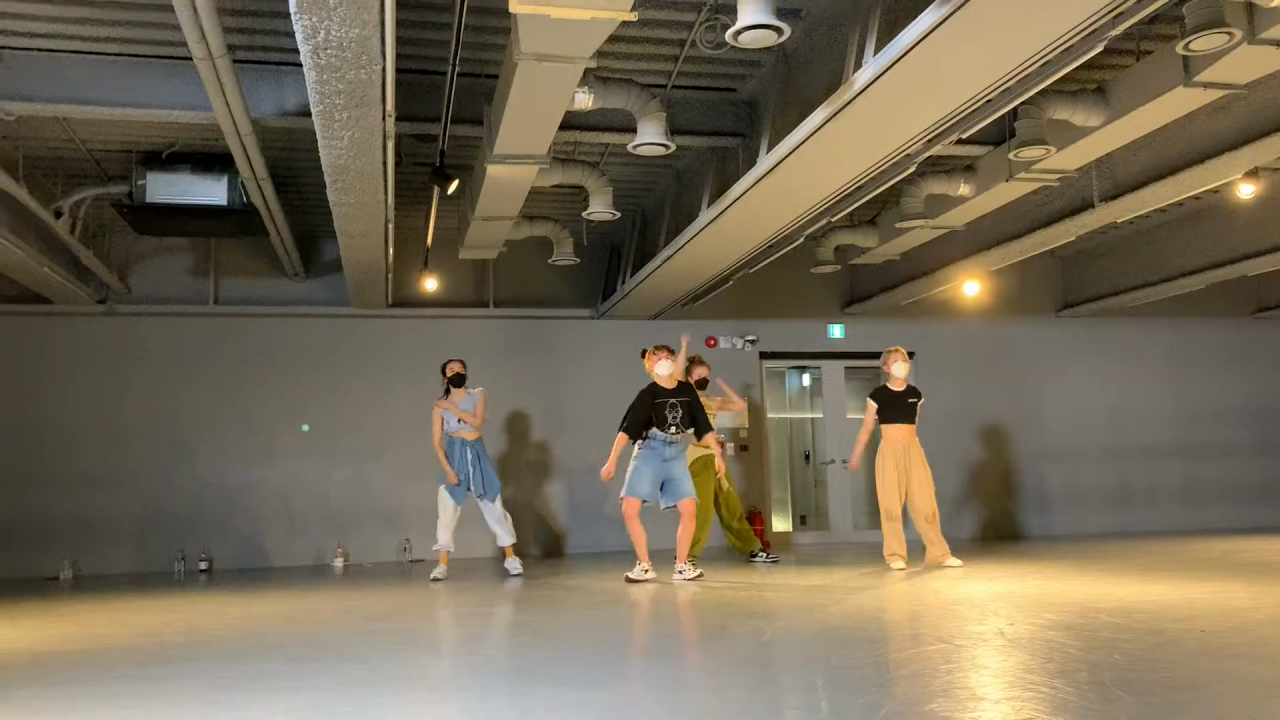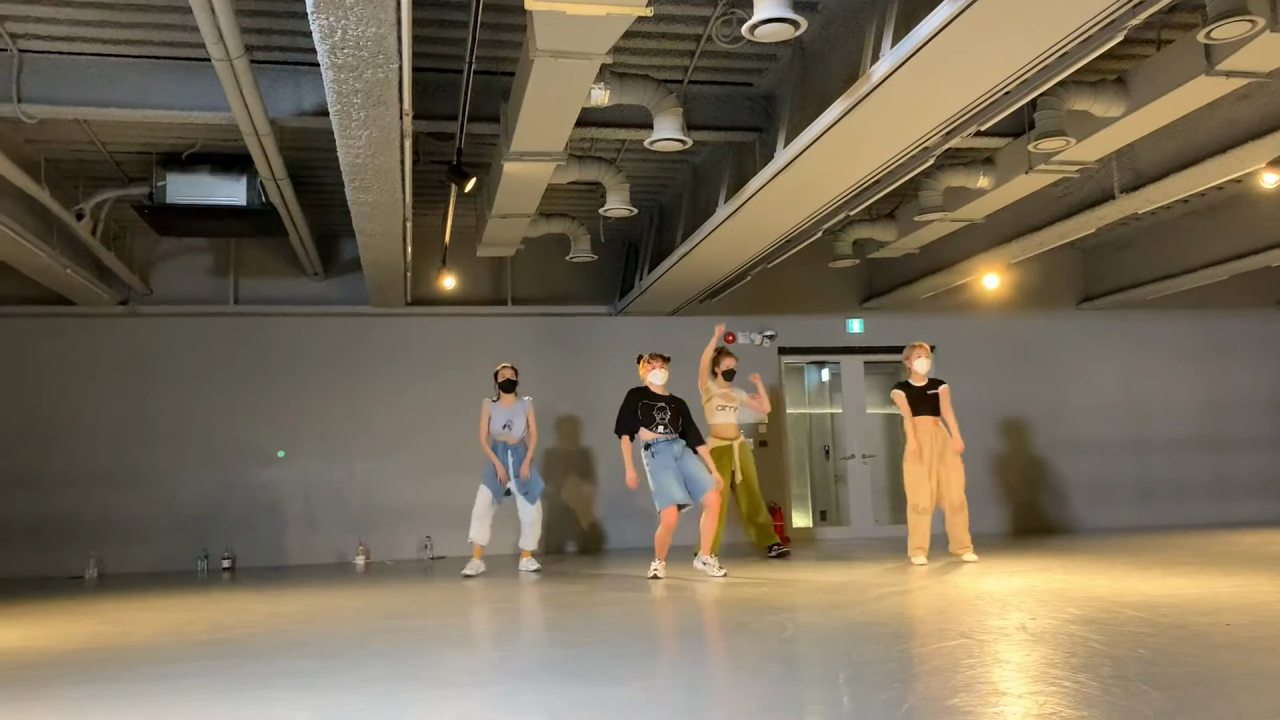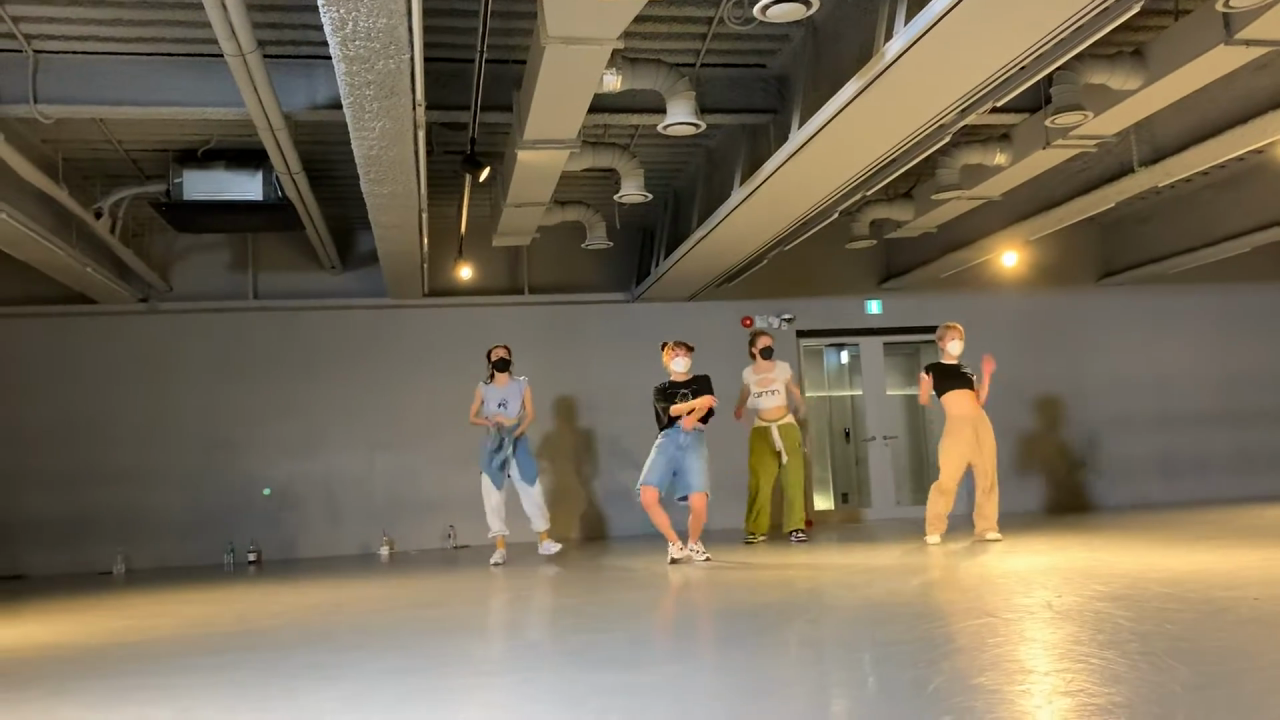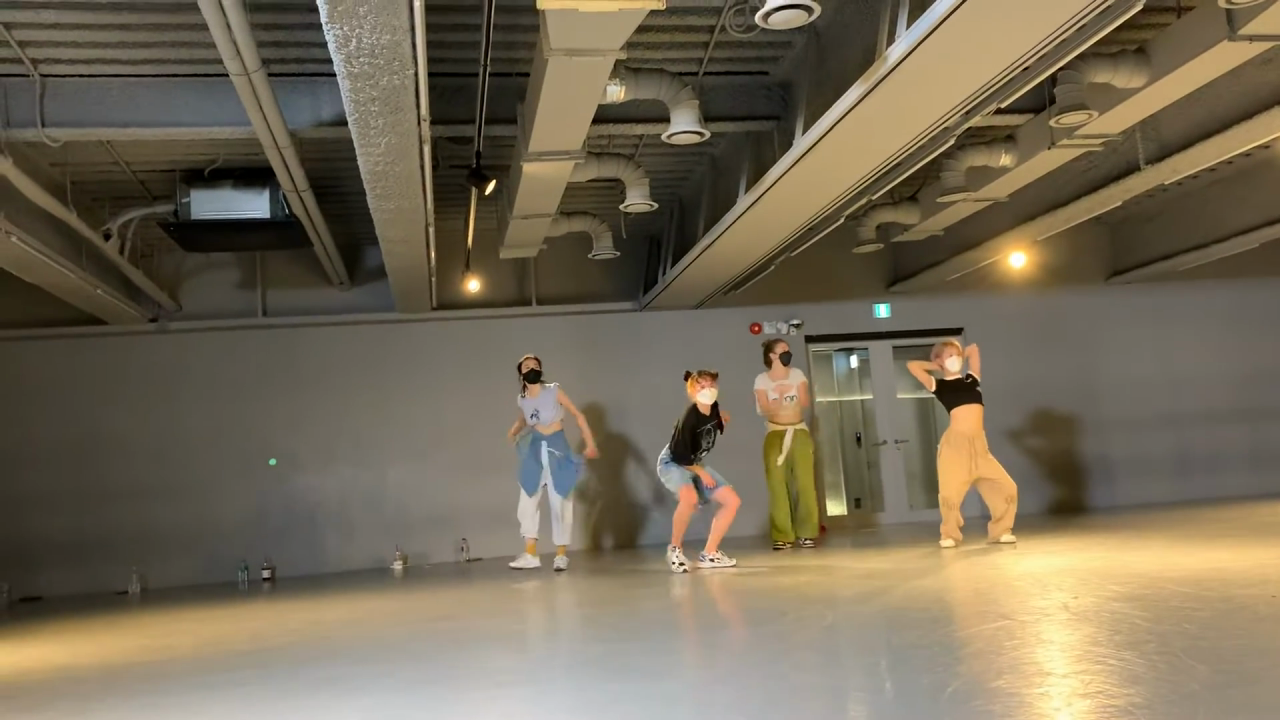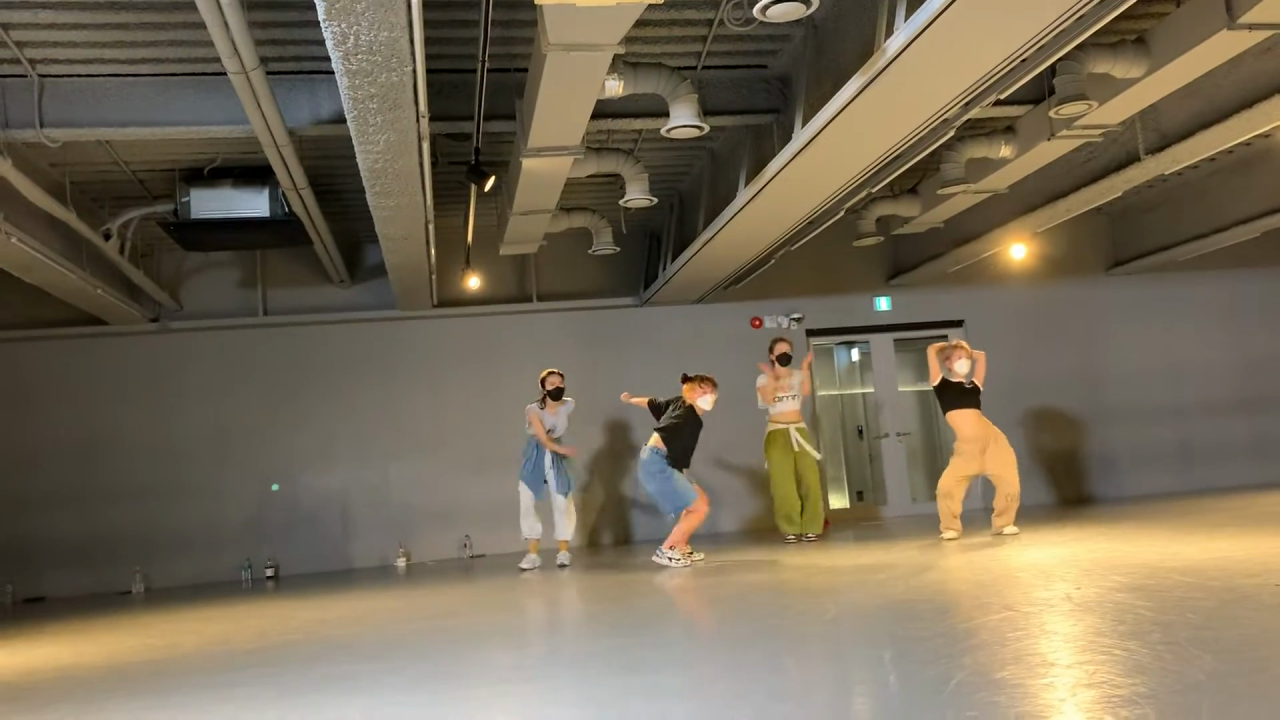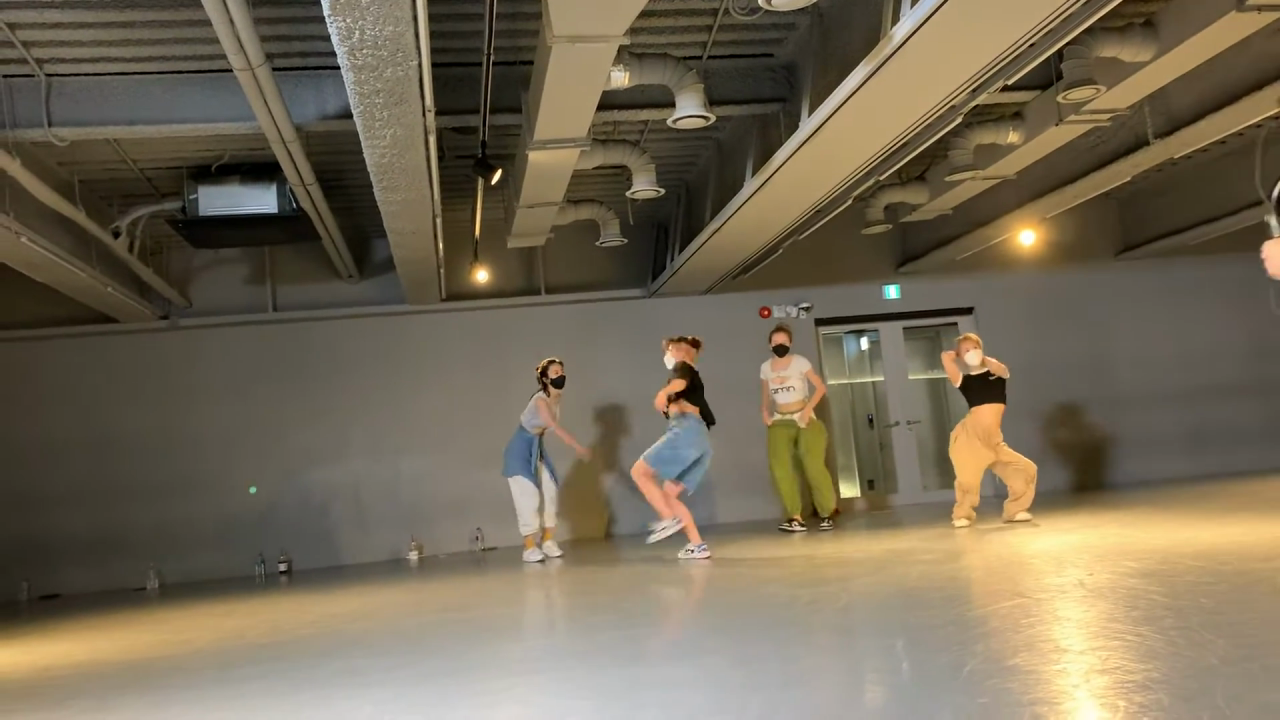
dt=0.7s
person 1, frame 1
left shoulder: (687, 389)
right shoulder: (648, 394)
left elbow: (703, 425)
right elbow: (628, 427)
left wrist: (717, 454)
right wrist: (612, 460)
left hip: (676, 453)
right hip: (650, 451)
left knee: (688, 510)
right knee: (630, 509)
left ankle: (682, 566)
right ankle: (644, 564)
person 1, frame 2
left shoulder: (678, 404)
right shoulder: (635, 396)
left elbow: (694, 437)
right elbow: (625, 433)
left wrist: (714, 470)
right wrist: (629, 467)
left hip: (681, 451)
right hip: (656, 455)
left knee: (713, 500)
right knee: (670, 519)
left ankle: (705, 556)
right ankle: (659, 561)
person 1, frame 3
left shoulder: (702, 381)
right shoulder: (661, 389)
left elbow: (707, 404)
right elbow: (671, 410)
left wrist: (693, 415)
right wrist: (696, 401)
left hip: (693, 440)
right hip: (667, 440)
left knee: (699, 503)
right knee: (647, 496)
left ankle: (693, 543)
right ankle: (675, 543)
person 1, frame 4
left shoulder: (713, 407)
right shoulder: (689, 417)
right elbow: (680, 456)
left wrist: (722, 417)
right wrist: (702, 473)
left hip: (695, 463)
right hip: (673, 463)
left knee: (732, 501)
right knee: (690, 498)
left ankle: (709, 554)
right ankle: (675, 549)
person 1, frame 5
left shoulder: (677, 404)
right shoulder: (693, 422)
left elbow: (652, 403)
right elbow: (681, 459)
left wrist: (630, 399)
right wrist: (680, 467)
left hip: (649, 460)
right hip: (657, 465)
left knee: (701, 499)
right knee: (700, 509)
left ankle: (682, 548)
right ankle: (665, 551)
person 1, frame 6
left shoulder: (683, 367)
right shoulder: (694, 379)
left elbow: (681, 381)
right elbow: (708, 418)
left wrist: (666, 391)
left hip: (685, 431)
right hip: (700, 438)
left knee: (638, 472)
right knee: (669, 494)
left ankle: (669, 519)
right ankle: (697, 545)
person 2, frame 1
left shoulder: (712, 401)
left elbow: (741, 407)
left wrist: (724, 388)
left hip: (714, 455)
right hip: (698, 456)
left knee: (731, 506)
right knee: (702, 506)
left ankle: (753, 548)
right ankle: (687, 554)
person 2, frame 2
left shoulder: (738, 393)
right shoulder: (708, 388)
left elbow: (765, 408)
right elbow: (704, 362)
left wrist: (758, 384)
right wrist: (716, 337)
left hip: (740, 446)
right hip: (717, 447)
left knee: (751, 496)
left ankle: (770, 543)
right ankle: (707, 549)
person 2, frame 3
left shoulder: (782, 367)
right shoulder: (748, 373)
left elbow: (793, 391)
left wrist: (800, 407)
right wrist: (739, 410)
left hip: (785, 426)
right hip: (760, 429)
left knee: (793, 477)
right knee: (759, 479)
left ankle: (796, 527)
right ankle: (756, 529)
person 2, frame 4
left shoulder: (797, 374)
right shoulder: (762, 380)
left elbow: (805, 401)
right elbow: (764, 410)
left wrist: (792, 405)
right wrist: (774, 407)
left hip: (799, 432)
right hip: (775, 434)
left knee: (805, 483)
right knee: (777, 487)
left ankle: (807, 533)
right ankle: (782, 536)
person 2, frame 5
left shoulder: (799, 375)
right shoulder: (763, 379)
left elbow: (807, 391)
right elbow: (765, 400)
left wrist: (805, 368)
right wrist: (771, 379)
left hip: (799, 430)
right hip: (776, 432)
left knee: (810, 479)
right knee: (782, 482)
left ankle: (810, 528)
right ankle: (790, 529)
person 2, frame 6
left shoulder: (800, 362)
right shoulder: (766, 368)
left elbow: (820, 387)
left wrist: (808, 409)
right wrist: (764, 412)
left hip: (804, 419)
right hip: (780, 423)
left knee: (814, 466)
right knee: (779, 468)
left ankle: (826, 513)
right ankle: (795, 517)
person 3, frame 1
left shoulder: (477, 395)
right shoulder: (440, 406)
left elbow: (476, 421)
right elbow: (437, 442)
left wrist: (453, 408)
right wrist: (448, 469)
left hip: (477, 454)
right hip: (454, 455)
left knee: (493, 506)
right knee: (447, 510)
left ankle: (510, 556)
right ankle: (442, 564)
person 3, frame 2
left shoulder: (526, 404)
right shoulder: (489, 405)
left elbow: (533, 435)
right elbow: (483, 438)
left wrist: (527, 462)
right wrist: (498, 464)
left hip: (521, 457)
right hip: (497, 457)
left knee: (531, 510)
right knee: (482, 506)
left ankle: (526, 557)
right ankle: (477, 559)
person 3, frame 3
left shoulder: (521, 384)
right shoulder: (483, 388)
left elbow: (530, 415)
right elbow: (471, 417)
left wrist: (518, 431)
right wrist: (486, 420)
left hip: (517, 440)
right hip: (495, 443)
left knee: (532, 491)
right knee: (493, 496)
left ankle: (545, 540)
right ankle: (500, 548)
person 3, frame 4
left shoulder: (554, 391)
right shoulder: (523, 399)
left elbow: (577, 414)
left wrist: (590, 441)
right wrist: (514, 432)
left hip: (557, 449)
right hip: (534, 450)
left knee: (560, 502)
right knee: (528, 500)
left ankle: (561, 555)
right ankle: (530, 554)
person 3, frame 5
left shoulder: (568, 406)
right shoulder: (534, 410)
right elbow: (546, 442)
right wrist: (562, 449)
left hip: (556, 454)
right hip: (535, 454)
left knee: (562, 501)
right knee: (528, 500)
left ankle: (563, 551)
right ankle: (532, 554)
person 3, frame 6
left shoulder: (557, 398)
right shoulder: (540, 399)
right elbow: (554, 426)
right wrist: (576, 446)
left hip: (535, 448)
right hip: (520, 448)
left knee: (549, 490)
right knee: (528, 496)
left ankle: (547, 540)
right ankle: (529, 547)
person 4, frame 1
left shoulder: (915, 394)
right shoulder: (878, 394)
right elbow: (867, 426)
right wrist: (856, 455)
left hip: (912, 449)
right hip: (889, 450)
left knee: (924, 502)
right knee: (891, 504)
left ankle: (939, 554)
right ankle: (896, 555)
person 4, frame 2
left shoulder: (938, 385)
right shoulder: (900, 389)
left elbow: (947, 411)
right elbow: (906, 414)
left wrist: (956, 436)
right wrist: (912, 440)
left hip: (942, 439)
right hip: (918, 442)
left knee: (954, 495)
right knee: (920, 498)
left ankle: (962, 546)
right ankle: (918, 550)
person 4, frame 3
left shoulder: (966, 369)
right shoulder: (933, 369)
left elbow: (980, 398)
right elbow: (924, 398)
left wrist: (986, 375)
right wrist: (925, 390)
left hip: (979, 422)
right hip: (956, 425)
left knee: (987, 477)
right knee: (948, 479)
left ankle: (987, 527)
right ankle: (934, 529)
person 4, frame 4
left shoulder: (971, 378)
right shoulder: (938, 385)
left elbow: (973, 349)
right elbow: (912, 365)
left wrist: (960, 360)
right wrist: (935, 366)
left hip: (978, 442)
right hip: (955, 442)
left knee: (1007, 487)
right knee: (950, 493)
left ankle: (1000, 531)
right ankle: (950, 535)
person 4, frame 5
left shoulder: (973, 386)
right shoulder: (941, 384)
left elbow: (981, 356)
right elbow: (931, 350)
right wrist: (948, 347)
left hip: (991, 440)
right hip: (966, 447)
left knee: (1010, 483)
right knee: (946, 487)
left ankle: (1002, 523)
right ankle: (950, 527)
person 4, frame 6
left shoulder: (998, 374)
right shoulder: (963, 380)
left elbow: (998, 367)
right elbow: (945, 356)
left wrist: (984, 359)
right wrist: (960, 356)
left hip: (993, 438)
right hip: (969, 434)
left knee: (1027, 469)
right knee: (968, 480)
left ankle: (1015, 510)
right ankle: (963, 514)
